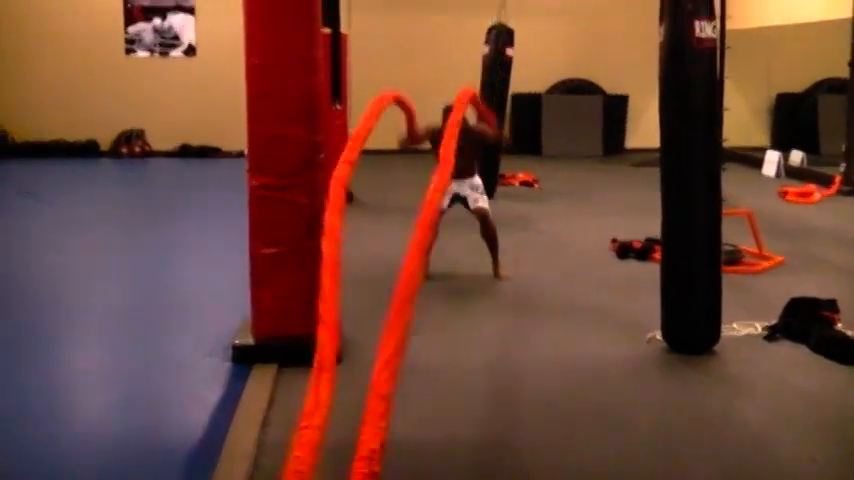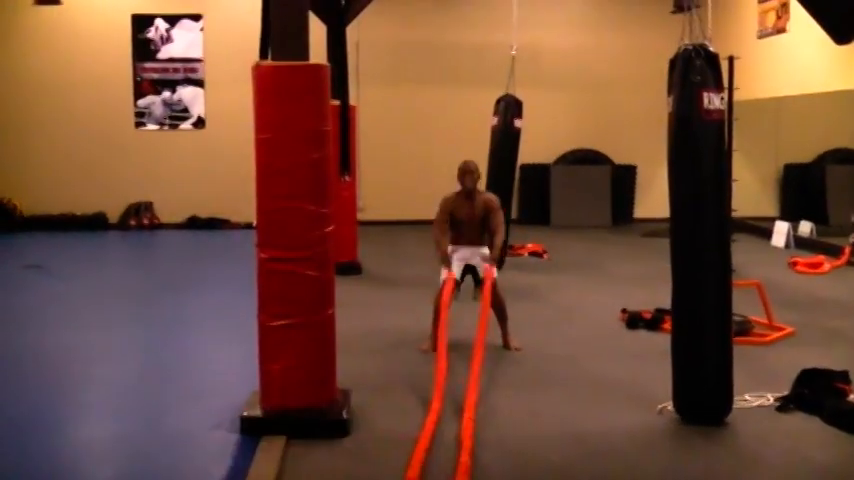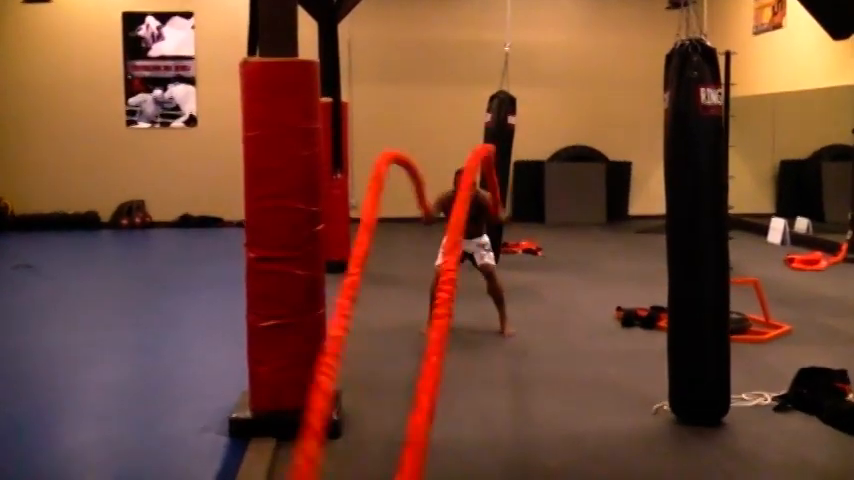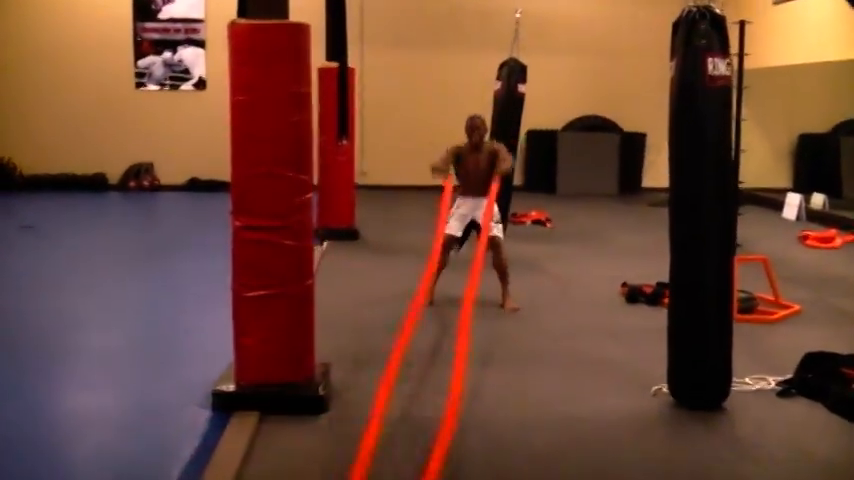
dt=0.4s
person 1, frame 1
left shoulder: (475, 131)
right shoulder: (434, 133)
left elbow: (501, 140)
right elbow: (405, 143)
left wrist: (496, 133)
right wrist: (412, 136)
left hip: (469, 181)
left knee: (485, 216)
left ankle: (496, 264)
person 1, frame 2
left shoulder: (490, 201)
right shoulder: (449, 202)
left elbow: (499, 229)
right elbow: (439, 231)
left wrist: (495, 250)
right wrist: (443, 252)
left hip: (480, 251)
right hip: (455, 251)
left knee: (492, 286)
left ankle: (506, 337)
right ankle: (433, 337)
person 1, frame 3
left shoulder: (483, 198)
right shoulder: (446, 198)
left elbow: (499, 219)
right elbow: (428, 219)
left wrist: (497, 214)
right wrist: (430, 214)
left hip: (478, 240)
left knee: (490, 273)
right knee: (440, 274)
left ankle: (504, 322)
person 1, frame 4
left shoulder: (494, 149)
right shoulder: (457, 150)
left elbow: (507, 161)
right elbow: (441, 163)
left wrist: (502, 169)
right wrist: (439, 168)
left hip: (486, 204)
right hip: (463, 203)
left knee: (496, 244)
right knee: (445, 243)
left ankle: (506, 295)
right ankle: (430, 290)
